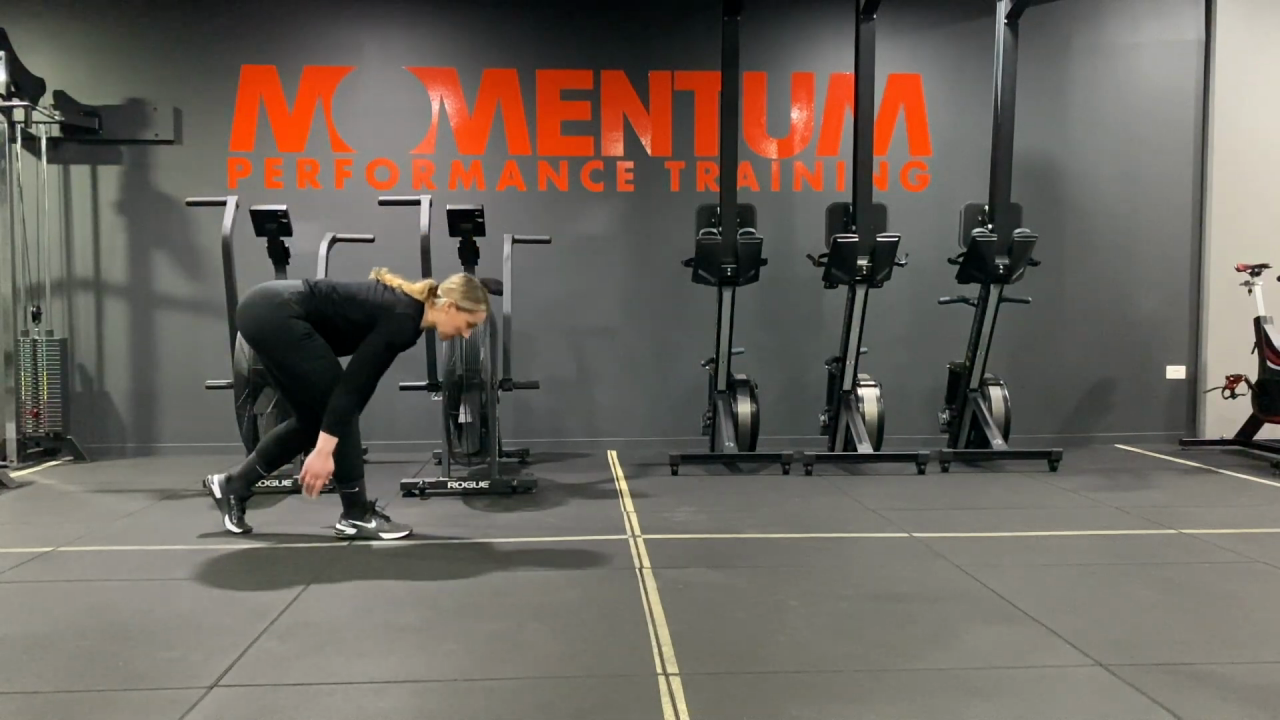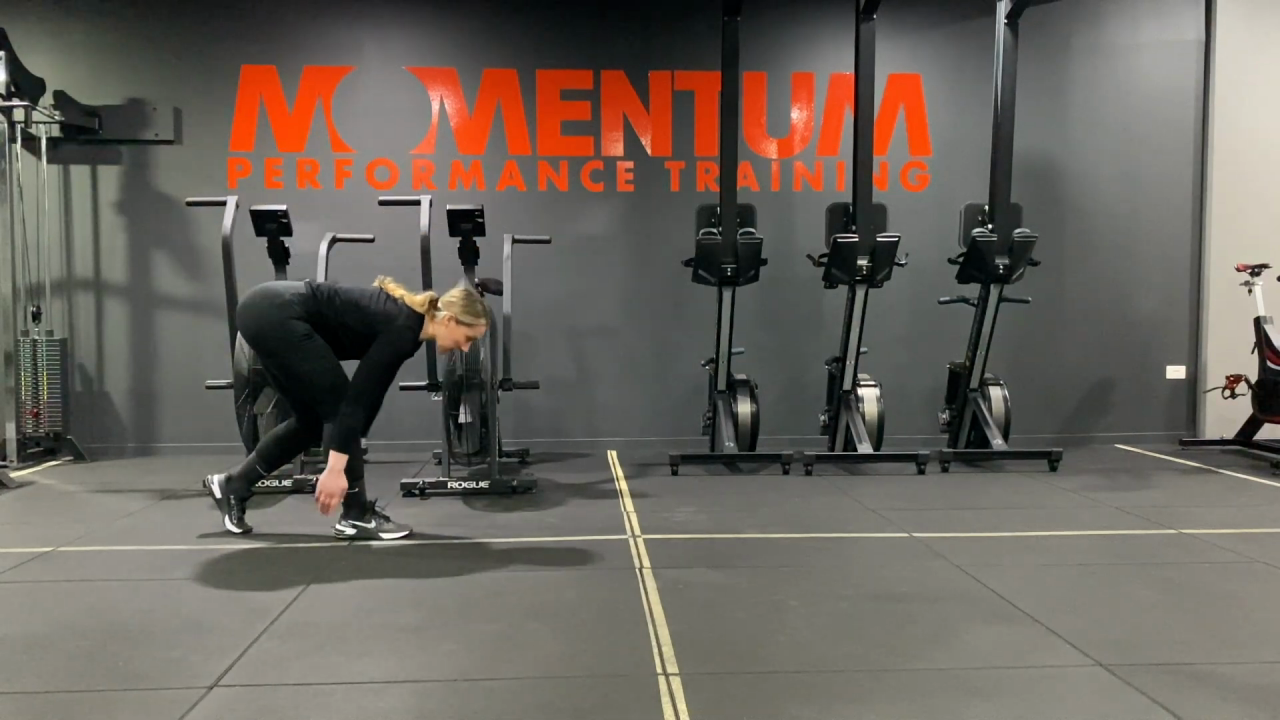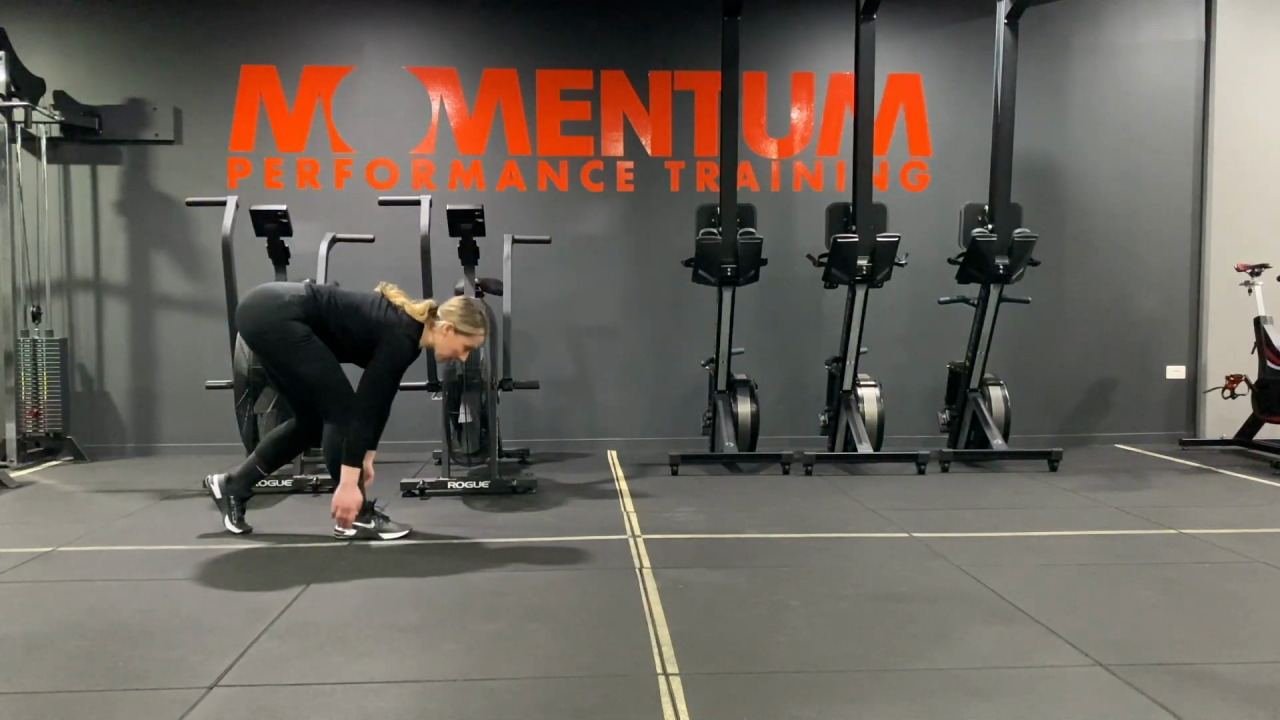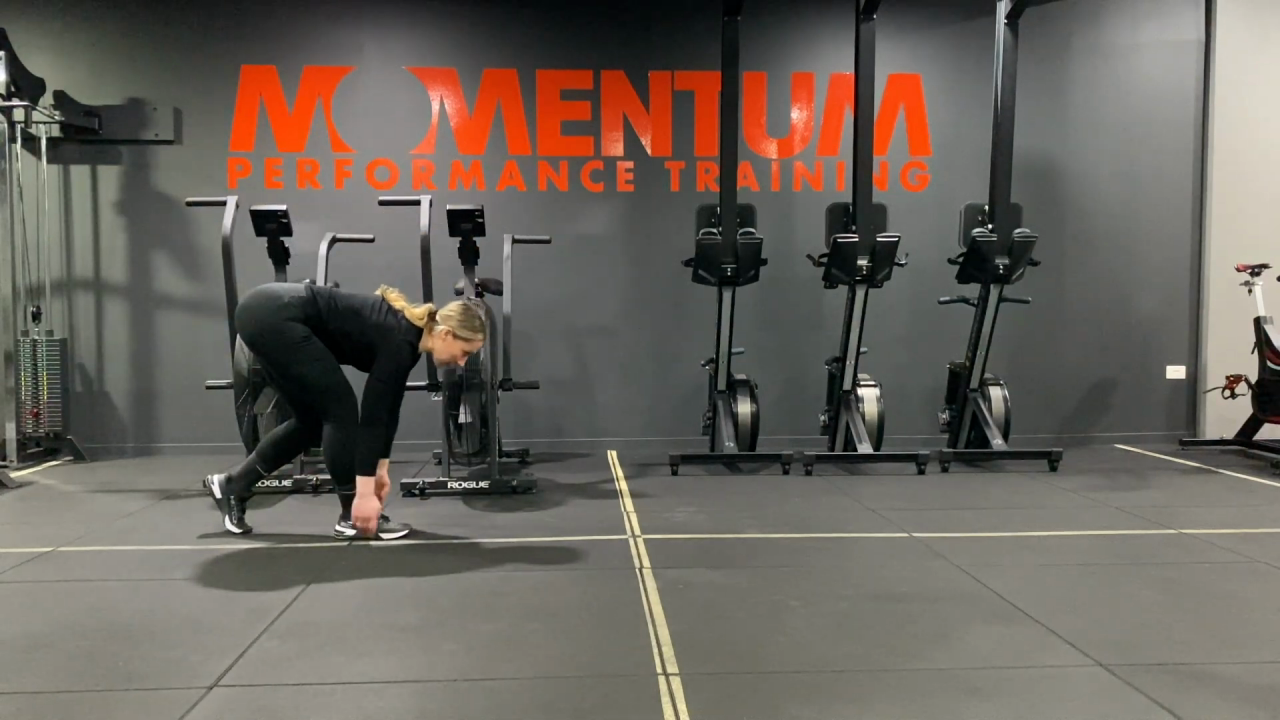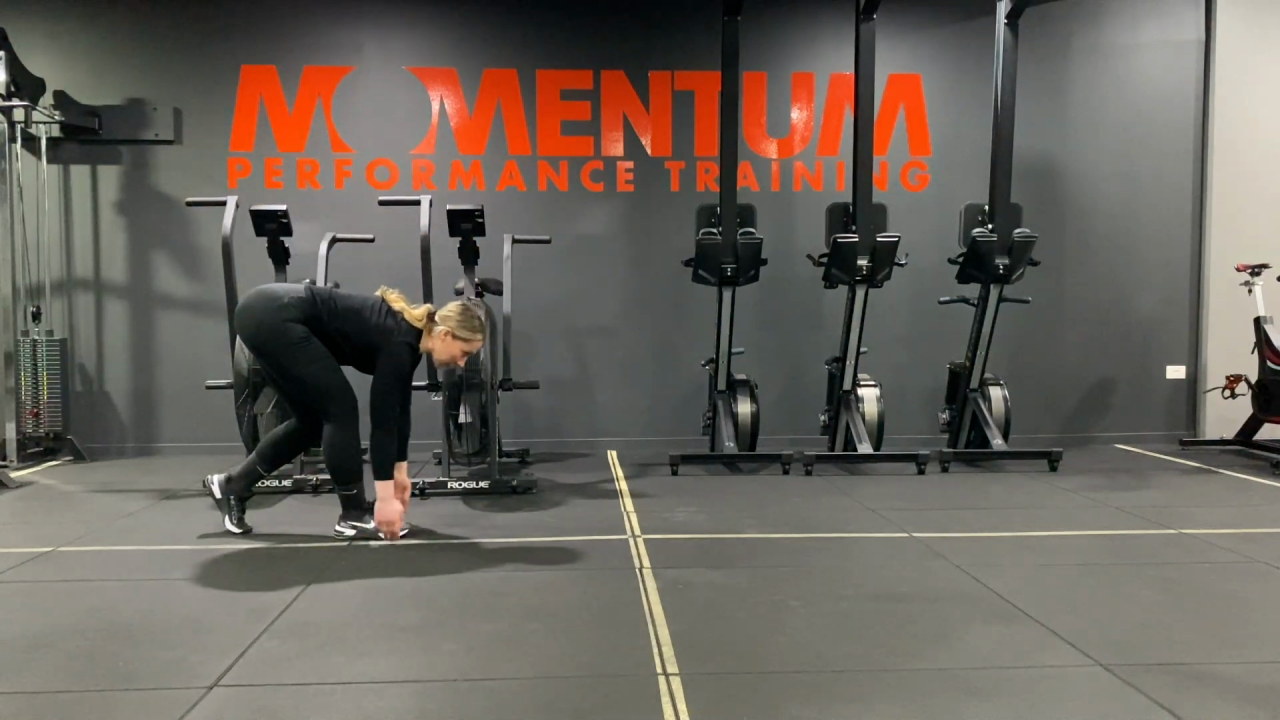
dt=0.1s
person 1, frame 1
left shoulder: (406, 309)
right shoulder: (403, 320)
left elbow: (361, 380)
right elbow: (352, 384)
right wrist: (324, 451)
left hip: (267, 313)
right hip: (275, 317)
left knee: (312, 420)
right knee: (333, 413)
left ankle: (233, 486)
right ankle: (357, 515)
person 1, frame 2
left shoulder: (408, 323)
right shoulder: (401, 331)
left elbow: (372, 395)
right elbow: (357, 398)
left wrist: (347, 452)
right wrist: (336, 469)
left hip: (265, 312)
right hip: (275, 317)
left knee: (312, 418)
right knee: (335, 407)
left ankle: (232, 486)
right ankle: (357, 516)
person 1, frame 3
left shoulder: (407, 329)
right shoulder: (401, 338)
left elbow: (377, 405)
right elbow: (364, 409)
left wrist: (366, 458)
right wrist: (349, 482)
left hip: (266, 314)
right hip: (275, 317)
left knee: (312, 418)
right knee: (337, 408)
left ankle: (232, 486)
right ankle: (357, 517)
person 1, frame 4
left shoulder: (408, 335)
right shoulder: (399, 342)
left elbow: (388, 411)
right elbow: (373, 416)
left wrist: (381, 468)
right wrist: (365, 493)
left hip: (265, 314)
right hip: (273, 318)
left knee: (313, 418)
right knee: (339, 409)
left ankle: (232, 486)
right ankle: (353, 517)
person 1, frame 5
left shoulder: (409, 336)
right shoulder: (399, 343)
left elbow: (398, 412)
right elbow: (383, 420)
left wrist: (399, 471)
right wrist: (384, 496)
left hip: (264, 314)
right hip: (273, 319)
left knee: (313, 418)
right knee: (339, 409)
left ankle: (233, 486)
right ankle: (354, 518)
